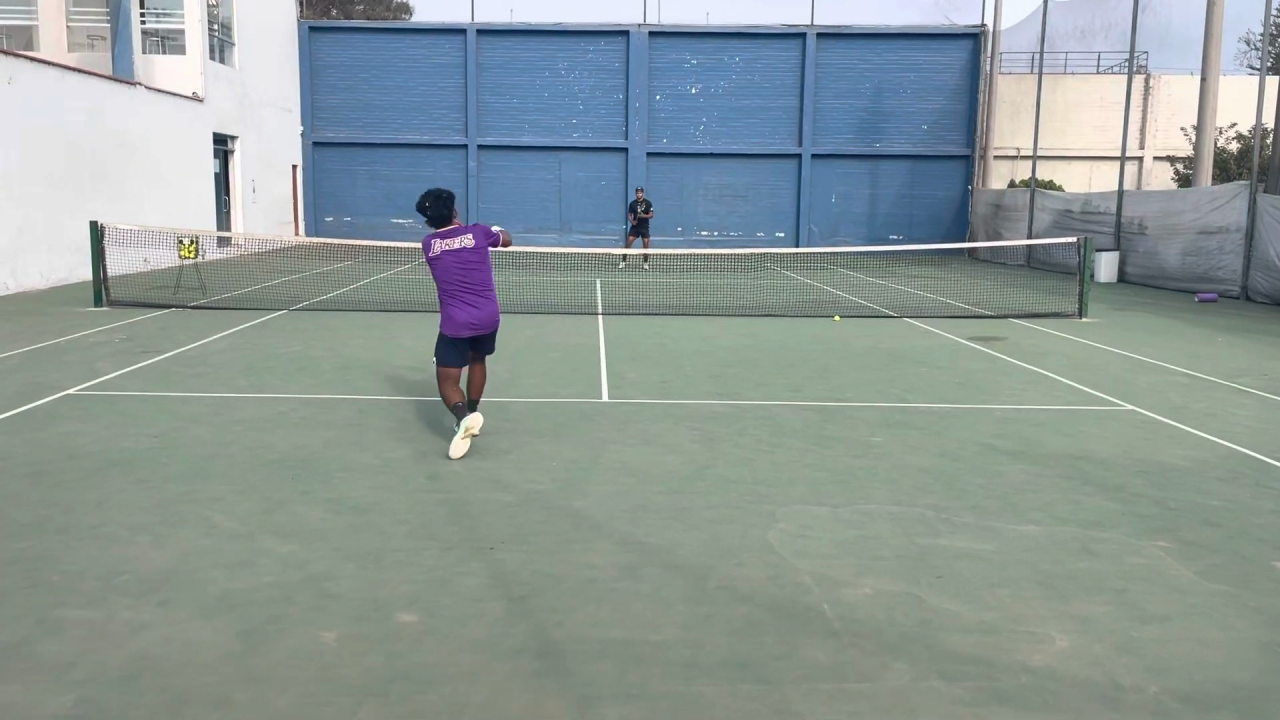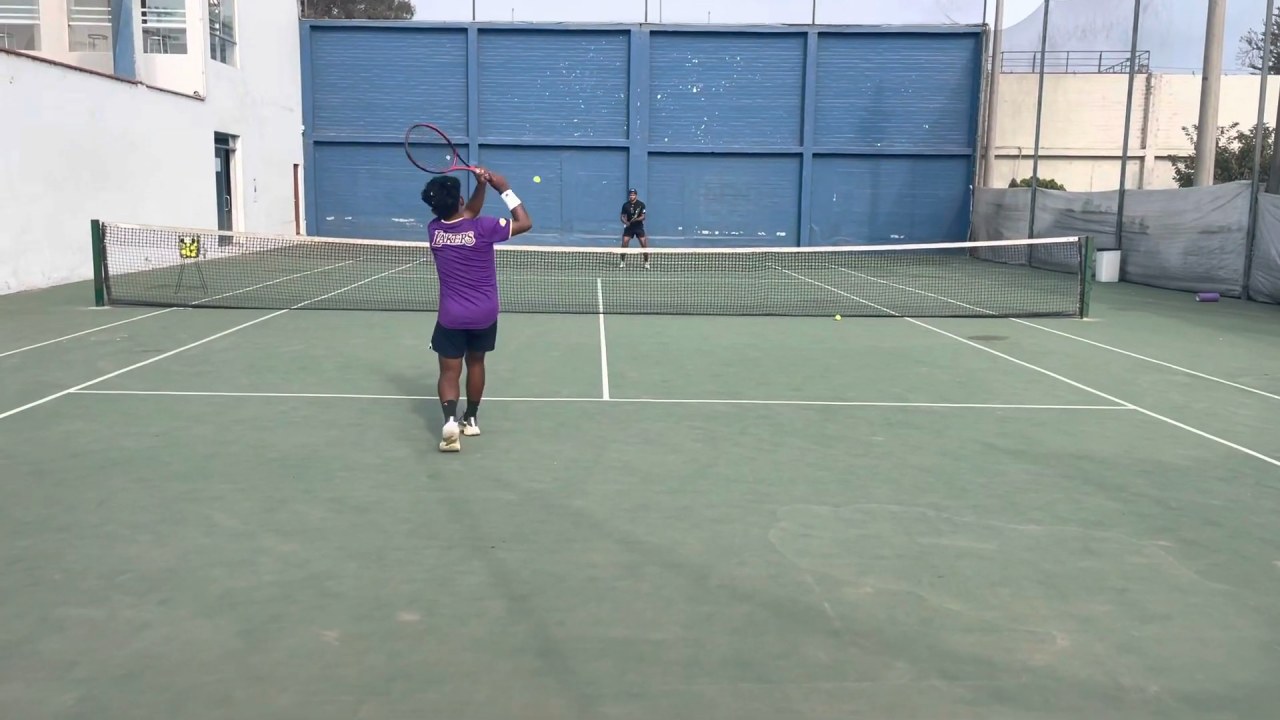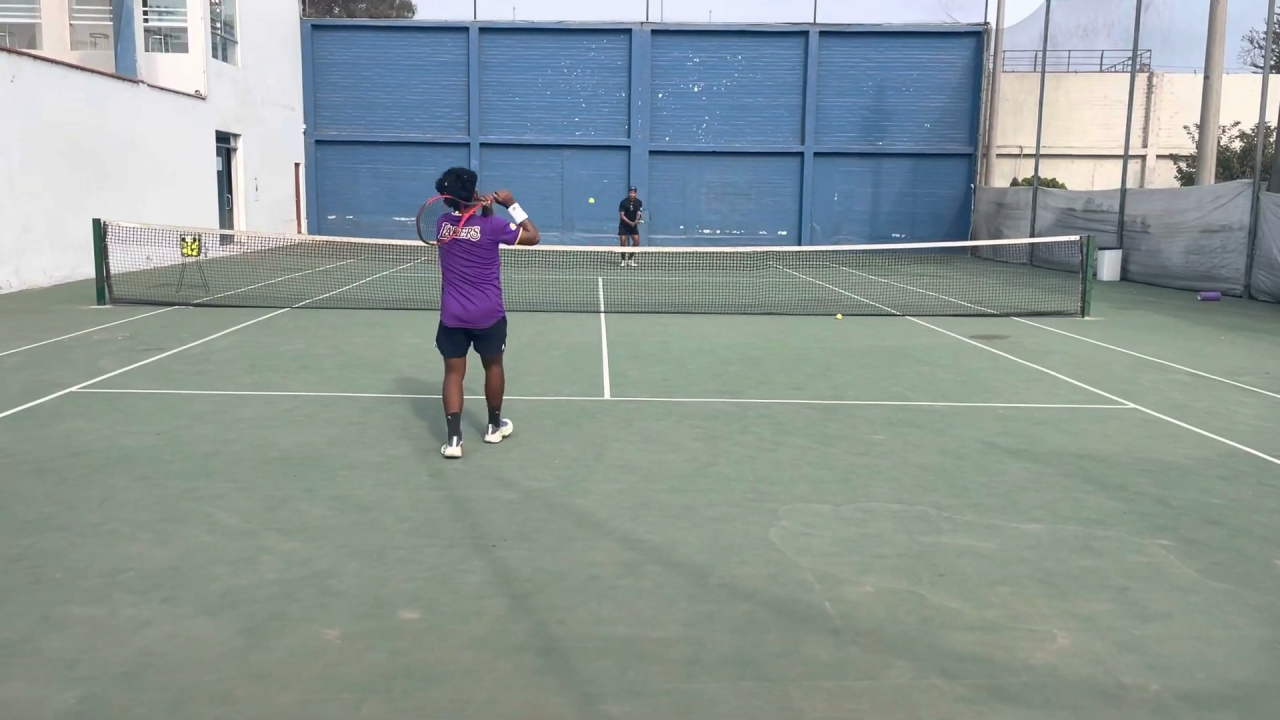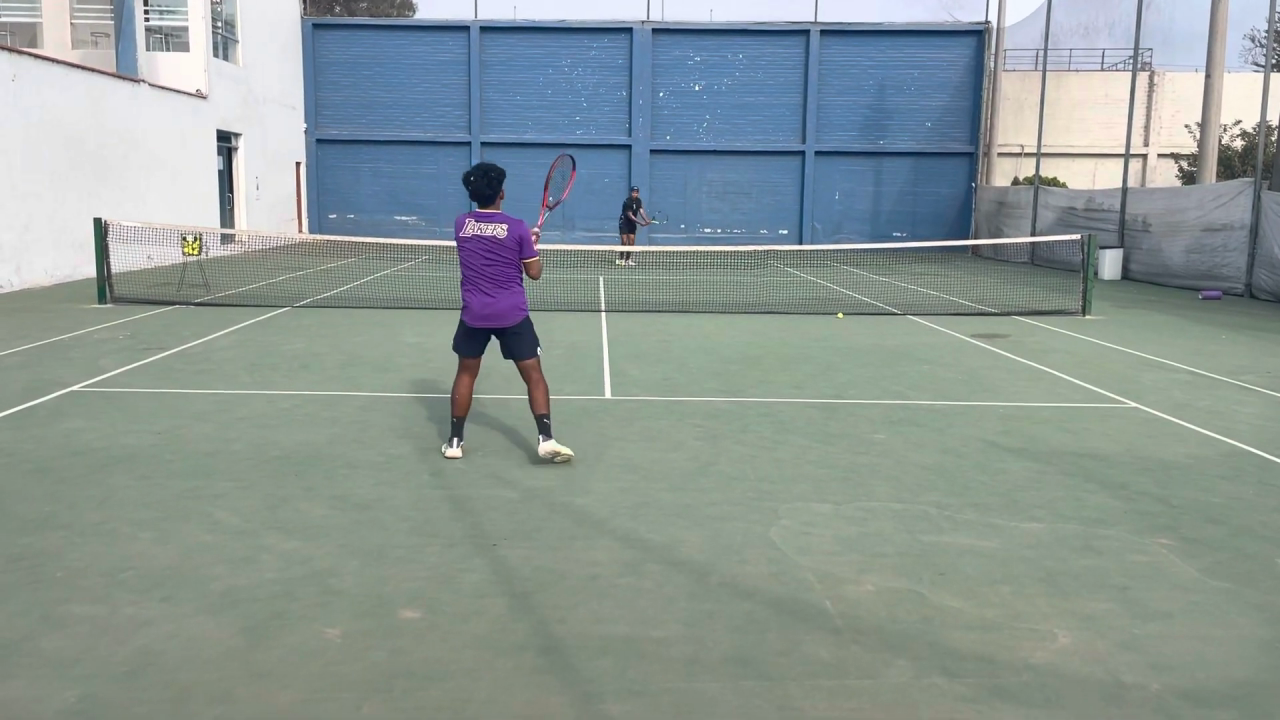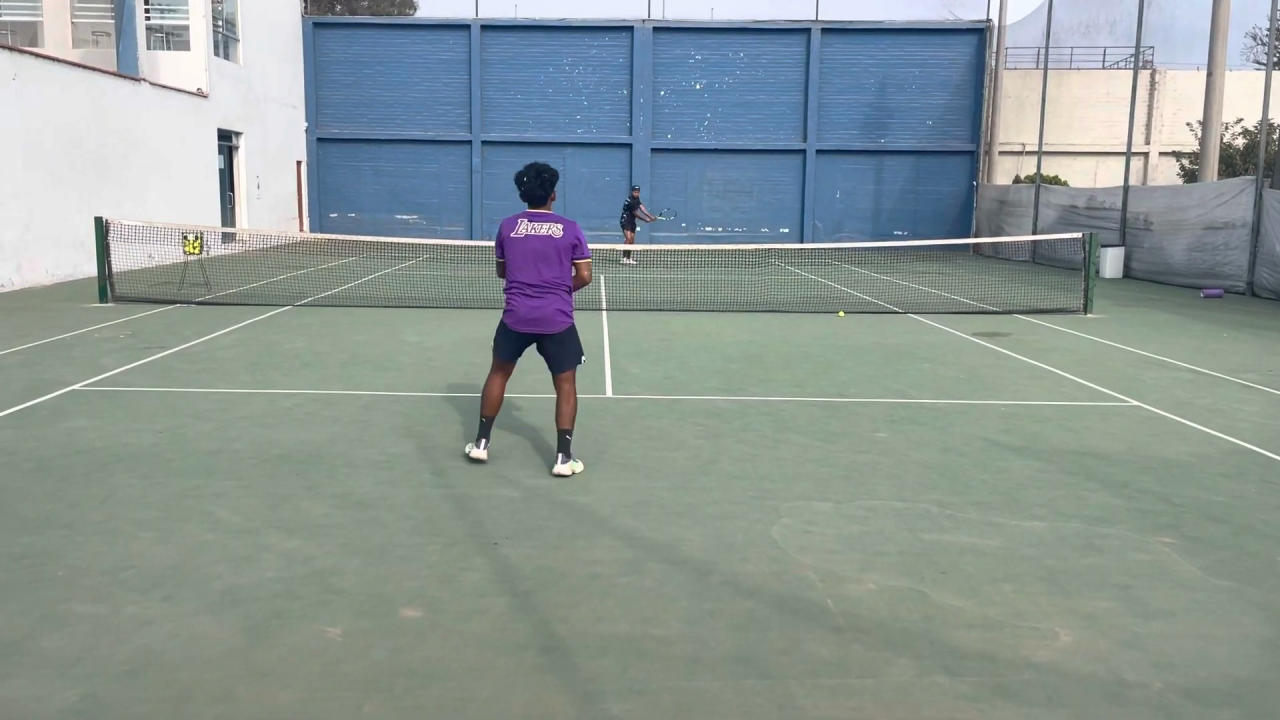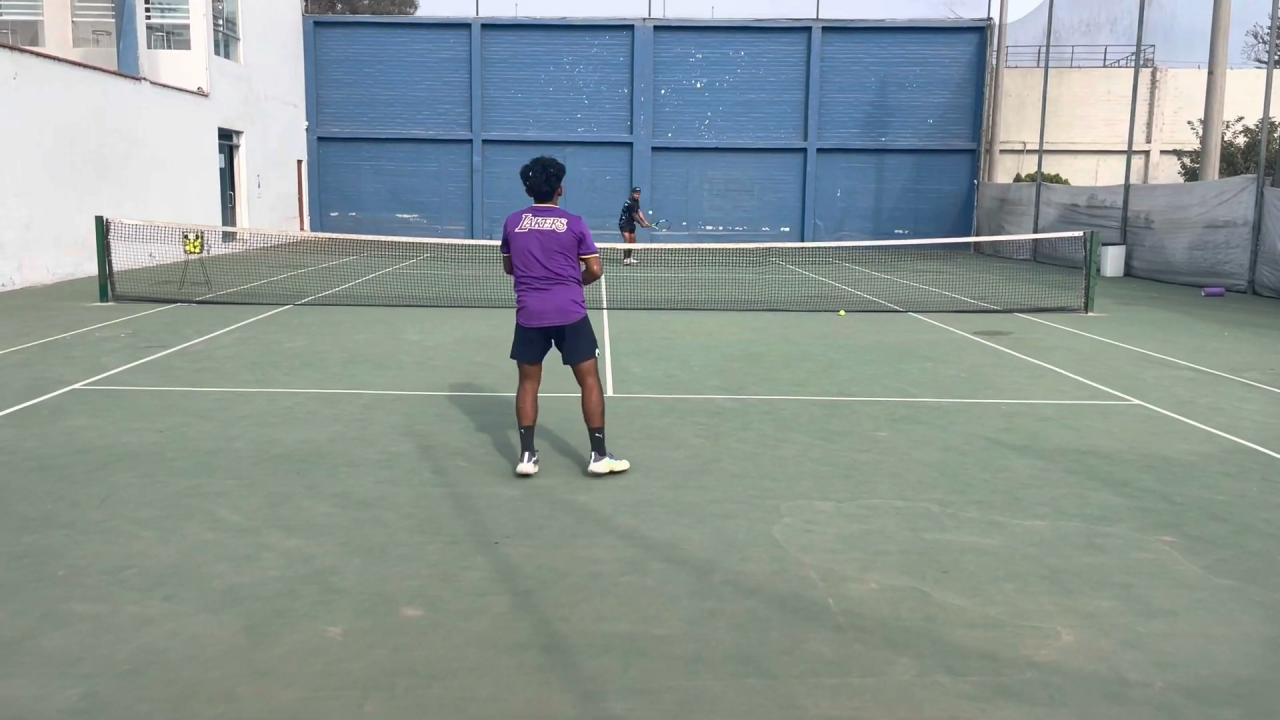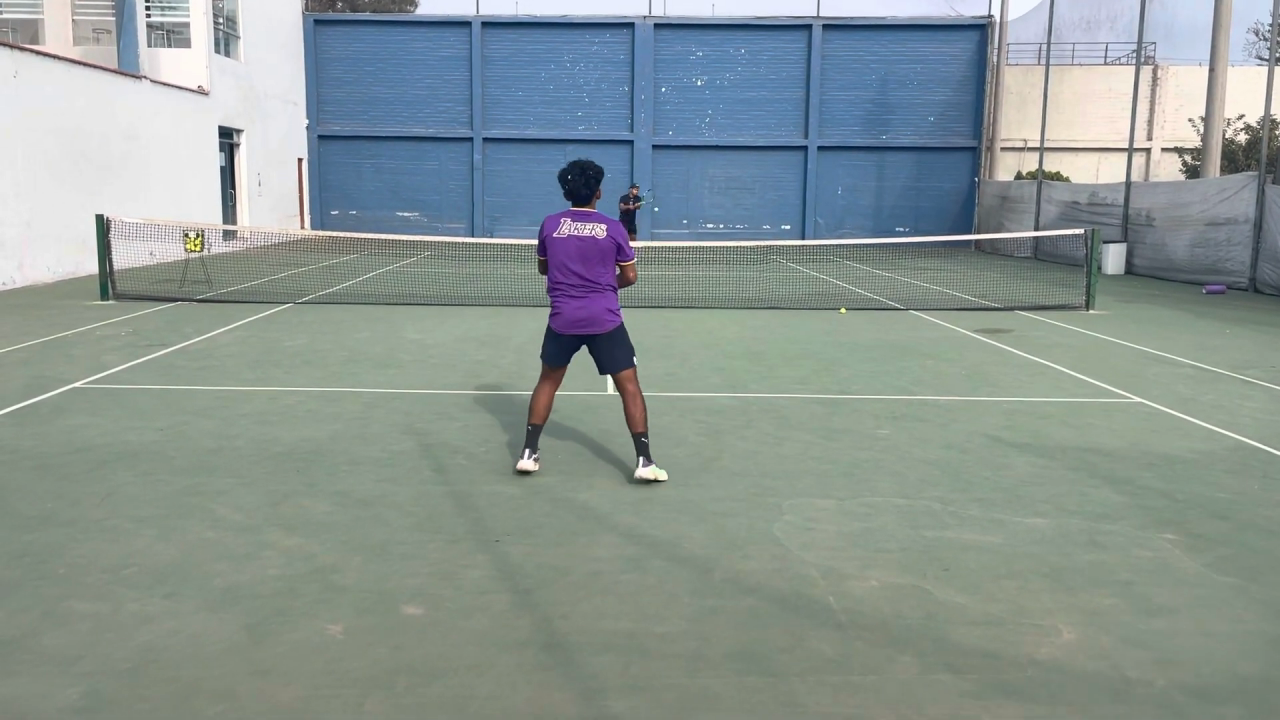
dt=0.3s
person 1, frame 1
left shoulder: (428, 244)
right shoulder: (478, 233)
right elbow: (506, 240)
right wrist: (493, 229)
left hip: (454, 323)
right hip: (488, 317)
left knee: (447, 382)
right knee: (477, 361)
left ankle: (465, 417)
right ankle: (471, 414)
person 1, frame 2
left shoulder: (433, 230)
right shoulder: (483, 227)
left elbow: (465, 217)
right elbow: (525, 224)
left wrist: (481, 185)
right wrist: (504, 189)
left hip: (451, 316)
right hip: (485, 313)
left knee: (449, 373)
right knee: (475, 362)
left ankle: (451, 419)
right ankle: (470, 419)
person 1, frame 3
left shoulder: (443, 223)
right shoulder: (491, 225)
right elbow: (532, 236)
left wrist: (486, 209)
right wrist: (512, 204)
left hip: (453, 315)
right hip: (489, 313)
left knee: (453, 373)
right knee: (493, 367)
left ankle: (453, 439)
right ankle: (495, 425)
person 1, frame 4
left shoulder: (461, 224)
right shoulder: (517, 228)
right elbow: (534, 273)
right wrist: (532, 241)
left hip: (473, 314)
right hip: (512, 314)
left knee: (465, 374)
right knee: (533, 375)
left ankle: (455, 440)
right ankle: (546, 438)
person 1, frame 5
left shoulder: (507, 227)
right shoulder: (569, 229)
right elbow: (584, 277)
left hip: (516, 317)
right hip: (556, 319)
left knee: (498, 375)
right knee: (566, 385)
left ankle: (481, 442)
right ankle: (563, 457)
person 1, frame 6
left shoulder: (512, 222)
right shoulder: (574, 223)
left elbow: (509, 267)
right elbow: (595, 271)
left hip: (529, 314)
right hip: (570, 312)
left knee: (528, 382)
right knee: (590, 381)
left ankle: (527, 455)
right ankle: (599, 455)
person 1, frame 7
left shoulder: (549, 225)
right shoulder: (612, 229)
left elbow: (544, 269)
right elbow: (630, 277)
left hip: (563, 320)
right hip: (604, 320)
left knee: (547, 382)
right knee: (629, 387)
left ankle: (528, 452)
right ankle: (644, 461)
